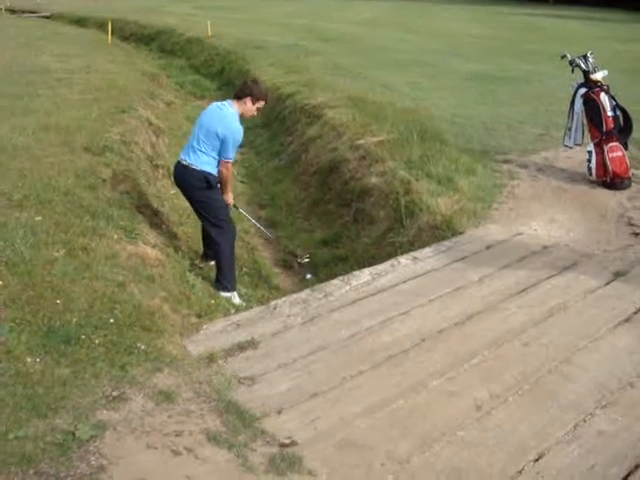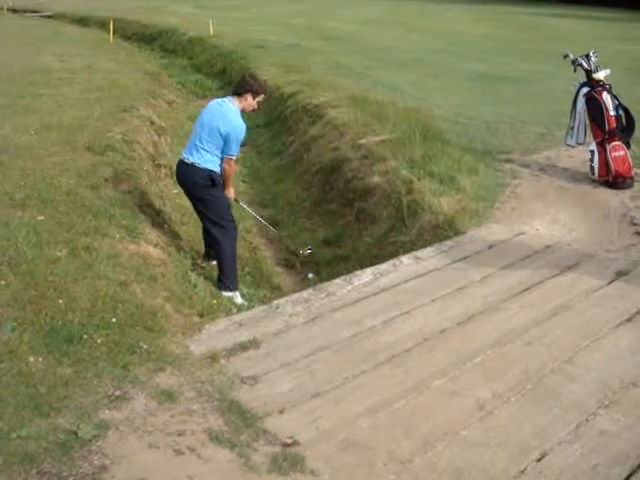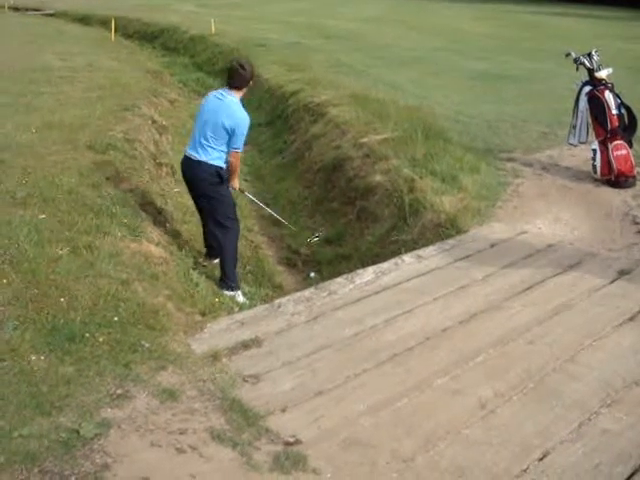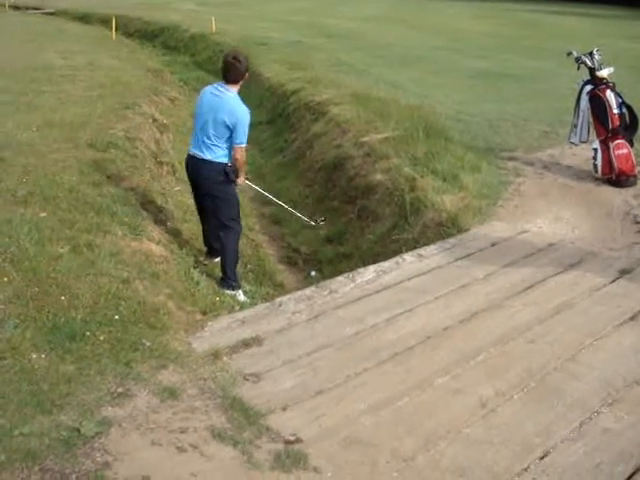
dt=0.2s
person 1, frame 1
left shoulder: (215, 107)
right shoulder: (234, 127)
right elbow: (225, 167)
left wrist: (220, 190)
right wrist: (227, 193)
left hip: (182, 169)
right hip: (198, 178)
left knee: (211, 215)
right knee: (225, 229)
left ankle: (210, 254)
right ankle: (226, 286)
person 1, frame 2
left shoulder: (214, 104)
right shoulder: (237, 124)
right elbow: (228, 164)
left wrist: (222, 184)
right wrist: (228, 188)
left hip: (184, 167)
right hip: (201, 176)
left knee: (211, 215)
right knee: (226, 227)
left ankle: (212, 254)
right ankle: (228, 285)
person 1, frame 3
left shoulder: (211, 97)
right shoulder: (240, 116)
right elbow: (233, 157)
right wrist: (234, 179)
left hip: (189, 163)
right hip: (209, 172)
left knee: (208, 213)
right knee: (228, 225)
left ankle: (212, 253)
right ankle: (229, 284)
person 1, frame 4
left shoulder: (206, 92)
right shoulder: (240, 110)
right elbow: (238, 153)
right wrist: (240, 175)
left hip: (193, 161)
right hip: (215, 170)
left knee: (207, 211)
right knee: (230, 225)
left ankle: (213, 251)
right ankle: (230, 282)
